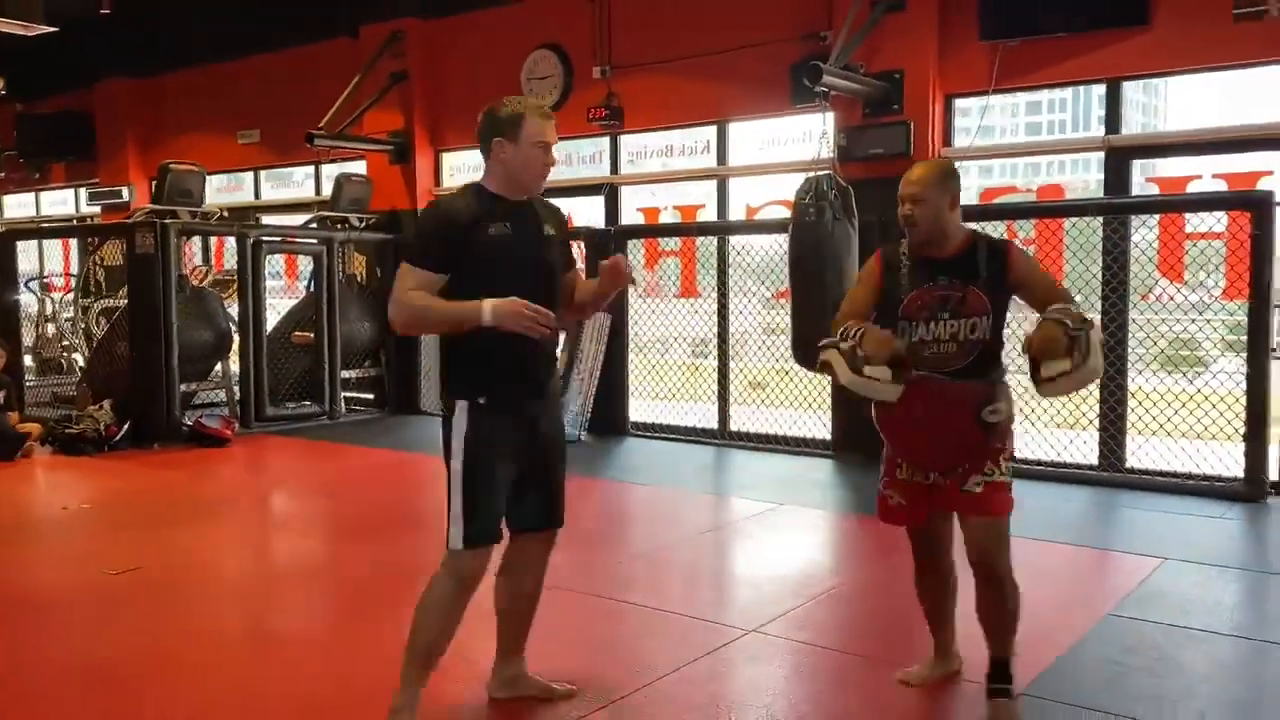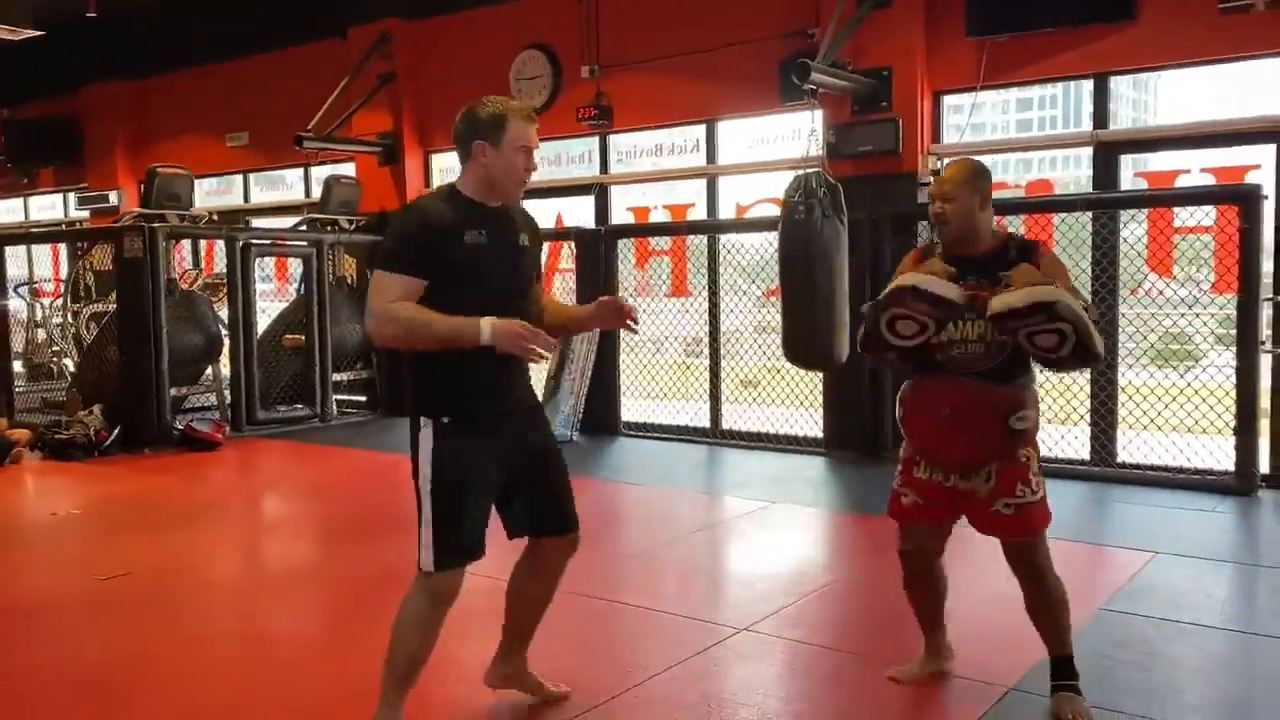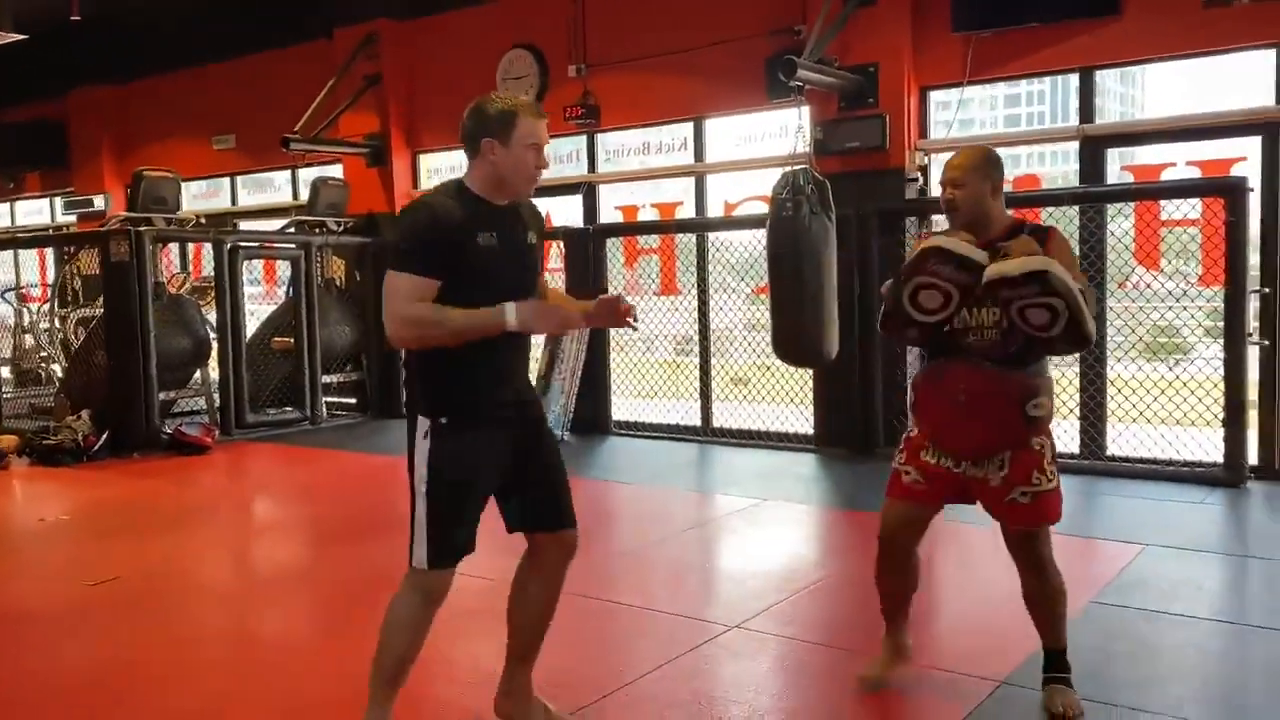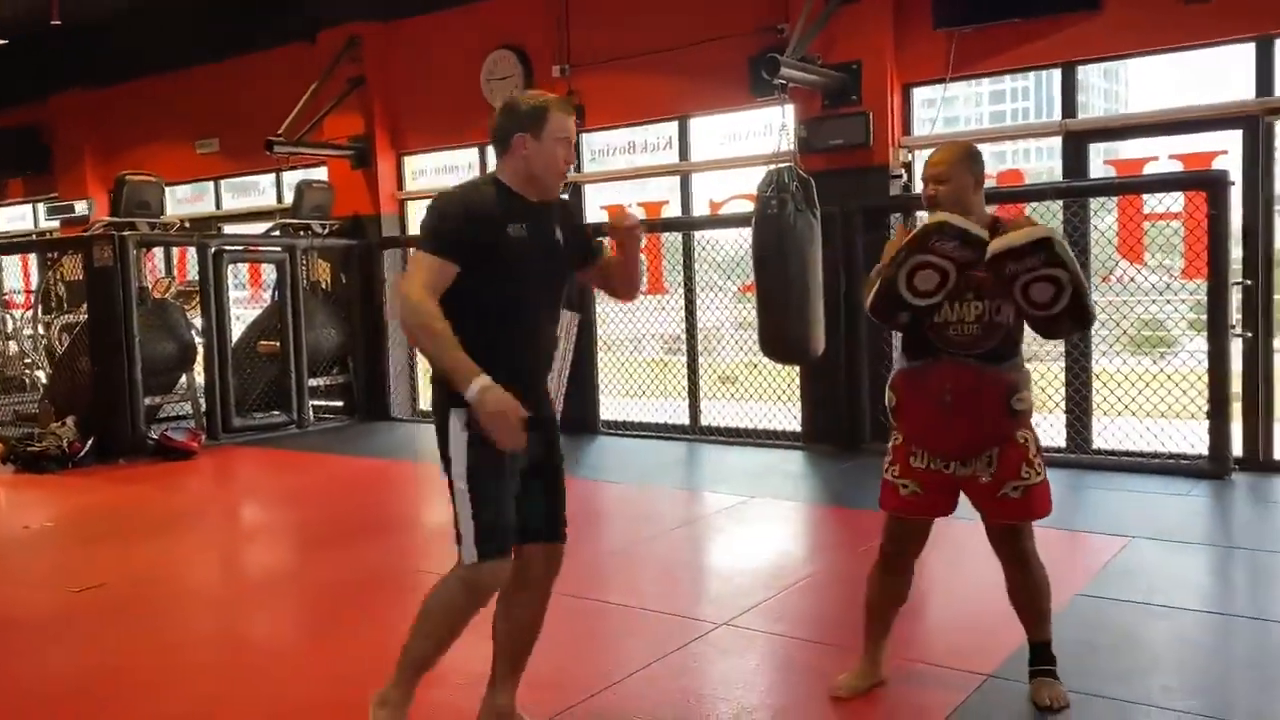
dt=0.2s
person 1, frame 1
left shoulder: (549, 219)
right shoulder: (451, 216)
left elbow: (571, 302)
right elbow: (402, 311)
left wrist: (605, 285)
right wrist: (488, 310)
left hip: (539, 404)
right hip: (480, 408)
left knee: (535, 538)
right knee: (467, 561)
person 1, frame 2
left shoulder: (520, 222)
right shoulder: (424, 221)
right elbow: (382, 322)
left wrist: (589, 316)
right wrist: (484, 330)
left hip: (517, 413)
right hip: (452, 425)
left knee: (556, 540)
right knee: (441, 578)
left ankle: (509, 662)
person 1, frame 3
left shoulder: (526, 217)
right shoulder: (431, 218)
right elbow: (402, 321)
left wrist: (592, 312)
right wrist: (510, 317)
left hip: (515, 408)
right hip: (449, 421)
left knee: (555, 542)
right knee: (431, 576)
person 1, frame 4
left shoulder: (560, 212)
right shoulder: (466, 209)
left elbow: (623, 287)
right elbow: (415, 302)
left wrist: (626, 246)
right wrist: (478, 389)
left hip: (530, 410)
right hip: (474, 411)
left knee: (541, 557)
right knee: (486, 568)
person 2, frame 1
left shoulder: (1001, 258)
right shoulder: (885, 265)
left elbow: (1065, 305)
right elbow: (838, 330)
left wrist: (1055, 324)
right wrist: (860, 342)
left hip: (978, 431)
right hip: (911, 432)
left knee: (989, 557)
right knee: (929, 552)
right ankle: (945, 653)
person 2, frame 2
left shoulder: (1032, 259)
right shoulder: (921, 261)
left wrist: (1041, 295)
left hip: (1003, 437)
right hip: (930, 433)
left knee: (1030, 562)
right knee: (915, 551)
right ankle: (937, 650)
person 2, frame 3
left shoulder: (1042, 242)
right shoulder: (933, 247)
left elbow: (1076, 332)
right elbow: (895, 320)
left wrist: (1035, 270)
right wrist: (938, 267)
left hip: (1014, 423)
right hip: (939, 418)
left knee: (1032, 550)
right knee: (894, 534)
left ankle: (1057, 672)
right ankle: (894, 644)
person 2, frame 4
left shoulder: (1014, 239)
right shoulder: (912, 240)
left elbow: (1068, 317)
right elbow: (881, 305)
left wrist: (1039, 249)
right wrist: (931, 247)
left hip: (997, 418)
right hip: (923, 417)
left knee: (1016, 545)
right knee: (897, 545)
left ankle: (1043, 664)
right ankle: (870, 662)
